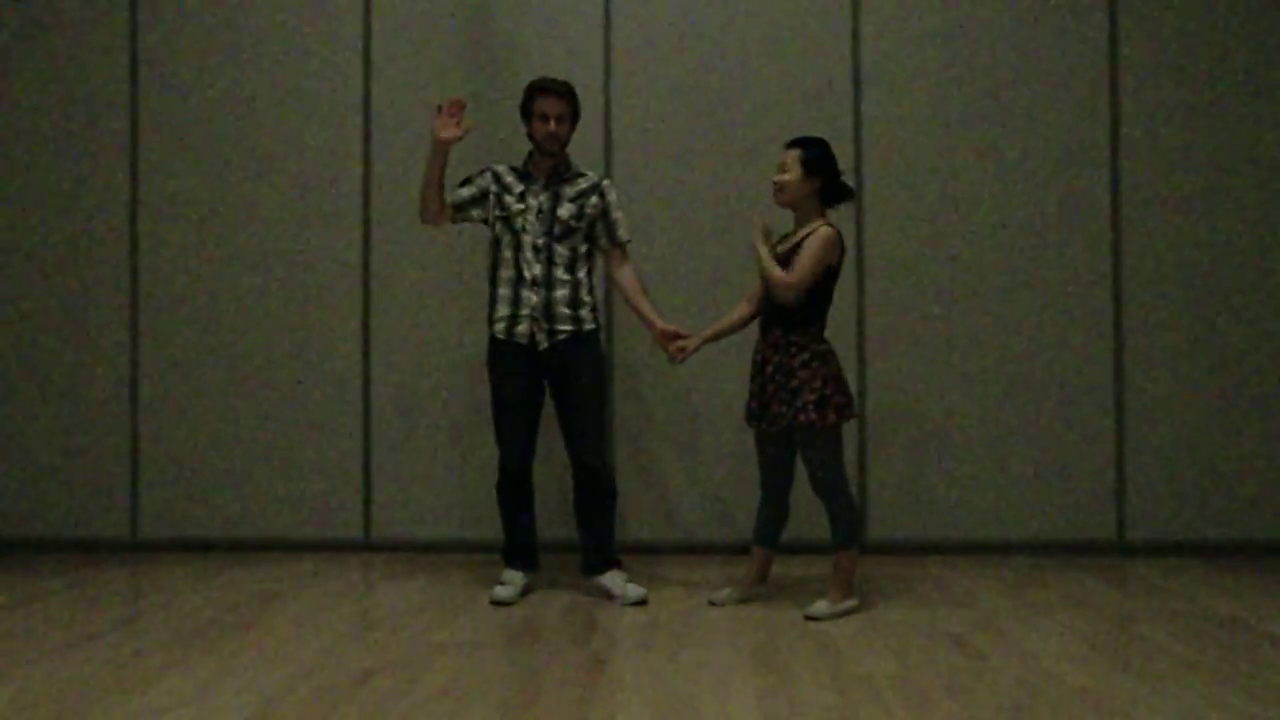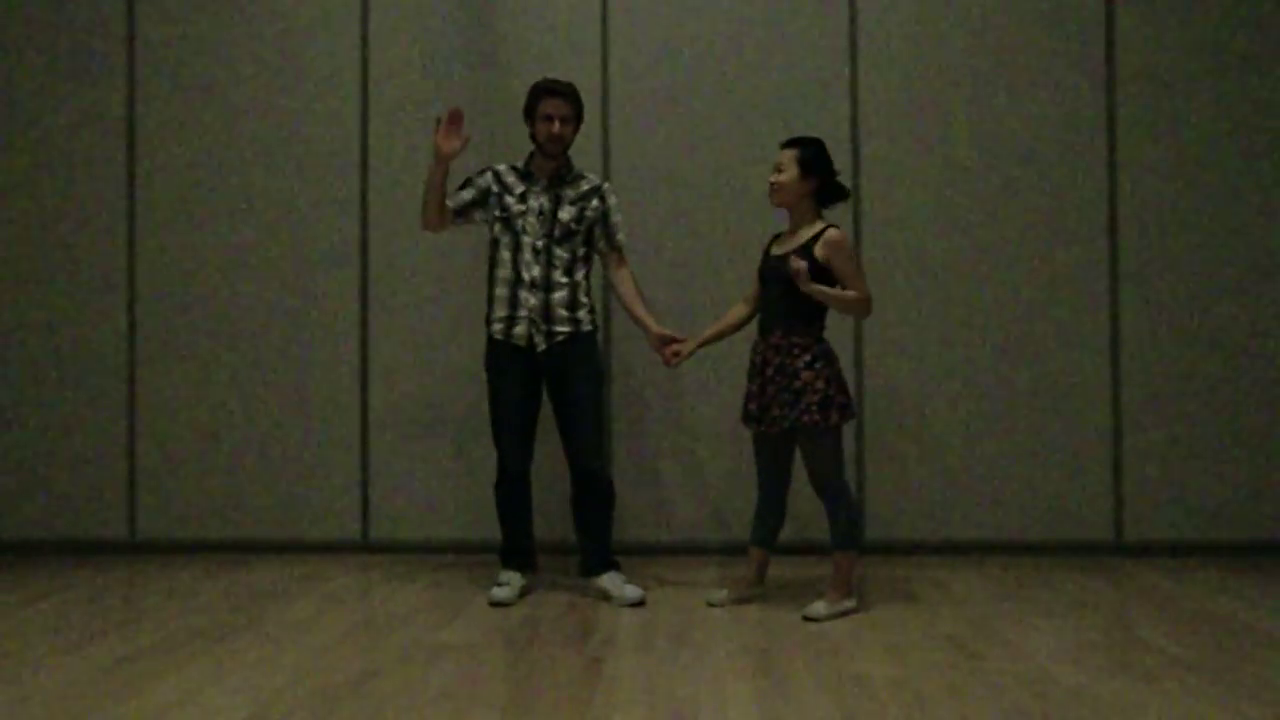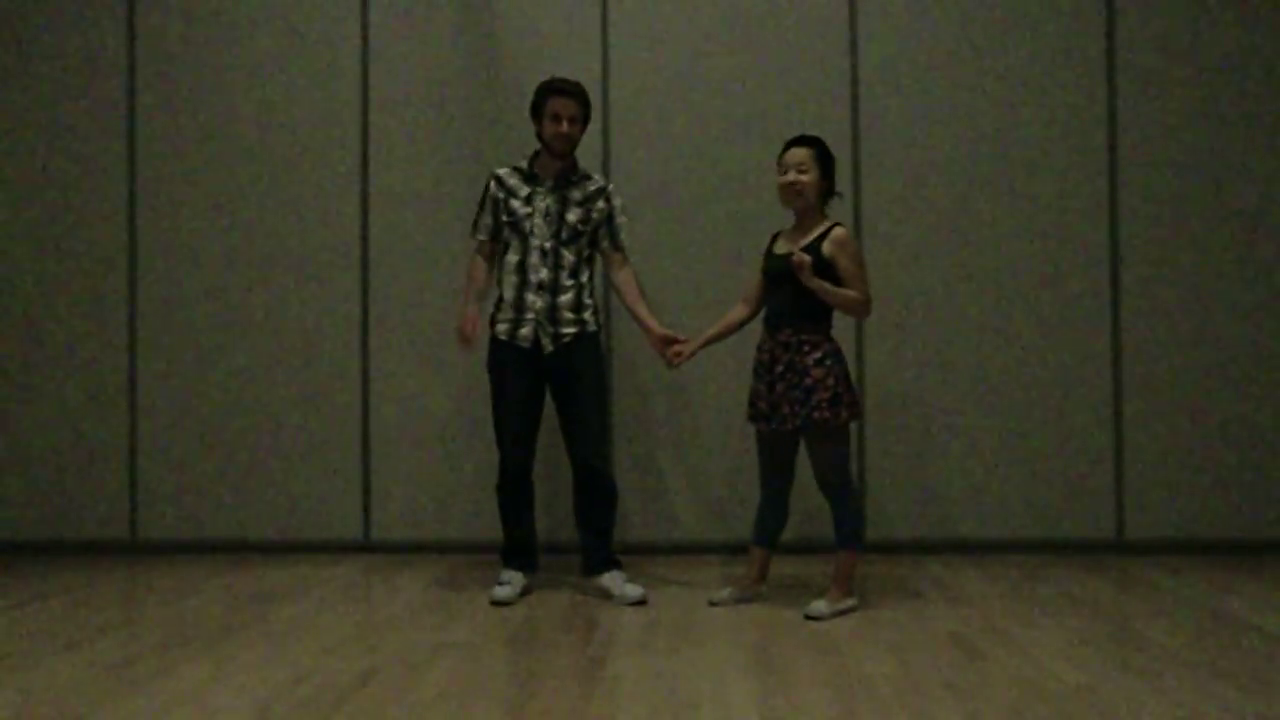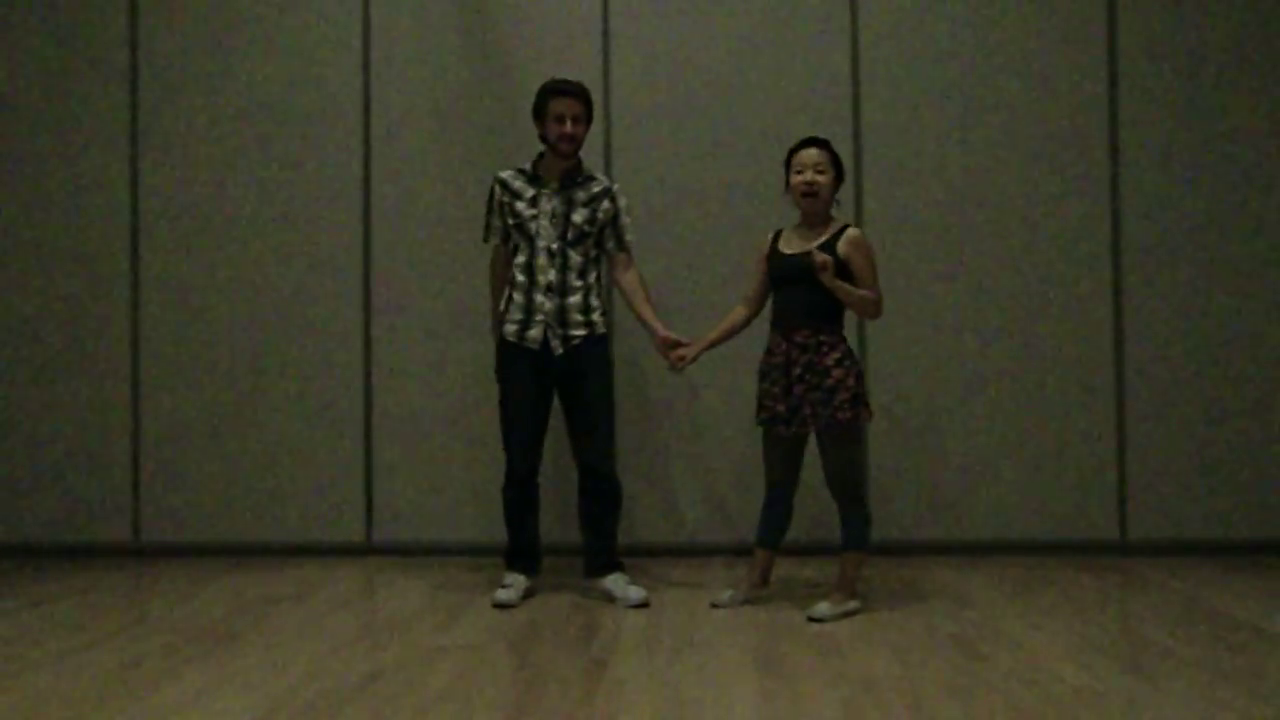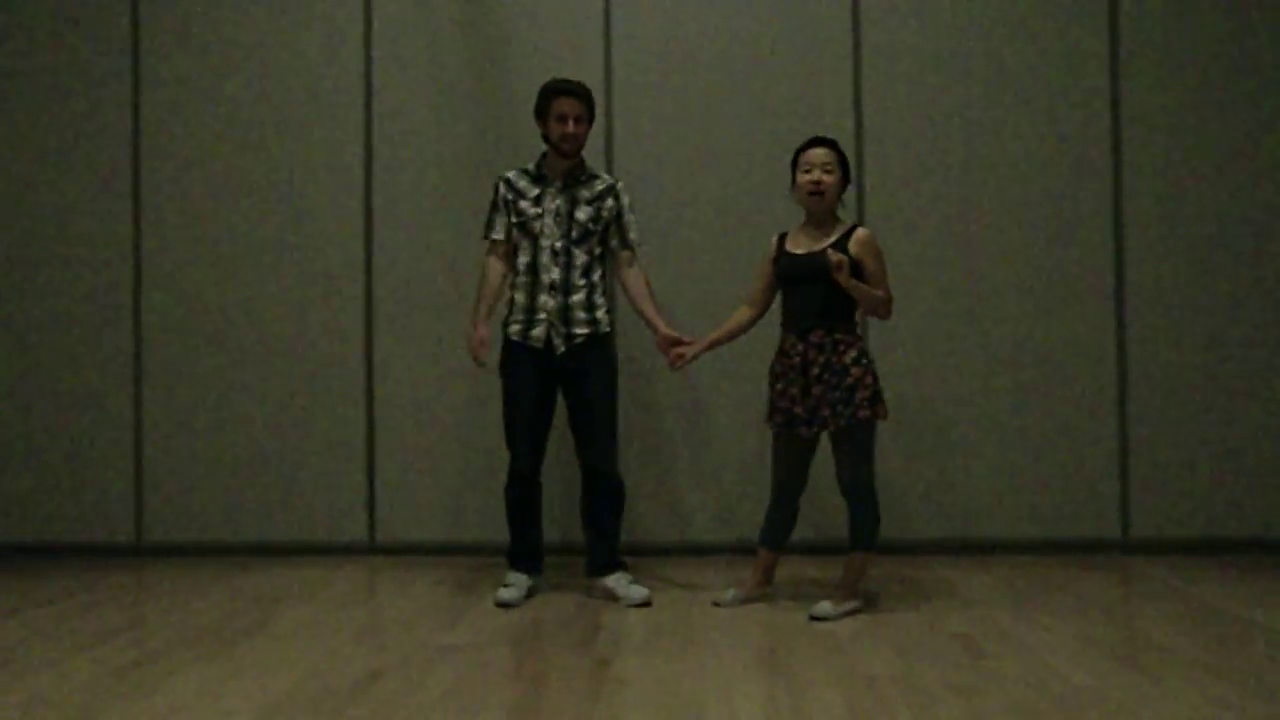
dt=0.3s
person 1, frame 1
left shoulder: (594, 189)
right shoulder: (496, 182)
left elbow: (618, 261)
right elbow: (433, 216)
left wrist: (654, 321)
right wrist: (440, 150)
left hip: (575, 338)
right hip: (511, 339)
left knee: (590, 457)
right knee: (514, 459)
left ankle: (603, 566)
right ankle: (518, 565)
person 1, frame 2
left shoulder: (593, 193)
right shoulder: (495, 181)
left elbow: (615, 264)
right elbow: (435, 222)
left wrist: (650, 325)
right wrist: (440, 162)
left hip: (573, 340)
right hip: (509, 340)
left knee: (589, 459)
right knee: (512, 460)
left ankle: (601, 567)
right ankle: (516, 566)
person 1, frame 3
left shoulder: (599, 192)
right shoulder: (503, 184)
left elbow: (618, 265)
right elbow: (485, 255)
left wrist: (652, 327)
right wrist: (470, 304)
left hip: (577, 340)
right hip: (514, 341)
left knee: (592, 459)
right knee: (514, 460)
left ankle: (602, 565)
right ankle: (517, 566)
person 1, frame 4
left shoulder: (604, 194)
right shoulder: (507, 186)
left elbow: (622, 267)
right elbow: (500, 265)
left wrist: (656, 329)
right wrist: (495, 331)
left hip: (585, 343)
right hip: (523, 343)
left knee: (597, 462)
right knee: (521, 462)
left ankle: (604, 568)
right ankle: (520, 568)
person 1, frame 5
left shoulder: (608, 191)
right shoulder: (511, 187)
left elbow: (626, 265)
right elbow: (498, 258)
left wrist: (659, 327)
right wrist: (480, 320)
left hip: (590, 341)
right hip: (526, 342)
left knee: (601, 461)
right knee: (524, 462)
left ankle: (607, 568)
right ankle: (522, 568)
person 2, frame 1
left shoulder: (823, 237)
right shoulder: (788, 240)
left elbow: (787, 290)
right elbow: (754, 303)
left wrist: (761, 246)
right wrist: (699, 339)
left hip: (807, 366)
right hip: (772, 364)
left knee: (828, 480)
right knee: (773, 481)
left ankle: (844, 588)
right ankle: (755, 577)
person 2, frame 2
left shoulder: (830, 240)
right shoulder: (775, 243)
left elbow: (862, 304)
right elbow: (748, 306)
left wrist: (810, 286)
right wrist: (694, 343)
left hip: (808, 366)
right hip: (768, 366)
left knee: (828, 481)
right knee: (770, 483)
left ankle: (843, 590)
right ankle: (753, 579)
person 2, frame 3
left shoulder: (836, 238)
right shoulder: (776, 242)
left elbow: (861, 305)
right elbow: (748, 305)
left wrist: (812, 280)
right wrist: (696, 344)
left hip: (816, 365)
right hip: (772, 364)
left knee: (834, 480)
right knee: (773, 482)
left ankle: (843, 588)
right ankle: (754, 578)
person 2, frame 4
left shoulder: (848, 239)
right shoulder: (774, 244)
left elbow: (874, 307)
right elbow: (749, 307)
left wrist: (832, 280)
right wrist: (698, 347)
left hip: (830, 365)
right hip: (781, 367)
left knee: (844, 482)
right knee: (778, 483)
left ankle: (847, 590)
right ankle: (757, 580)
person 2, frame 5
left shoulder: (858, 239)
right shoulder: (780, 245)
left elbow: (884, 308)
right elbow: (752, 309)
left wrist: (847, 280)
right wrist: (699, 347)
left hip: (844, 365)
right hip: (792, 367)
left knee: (855, 482)
right knee: (785, 482)
left ankle: (850, 589)
right ankle: (760, 579)
